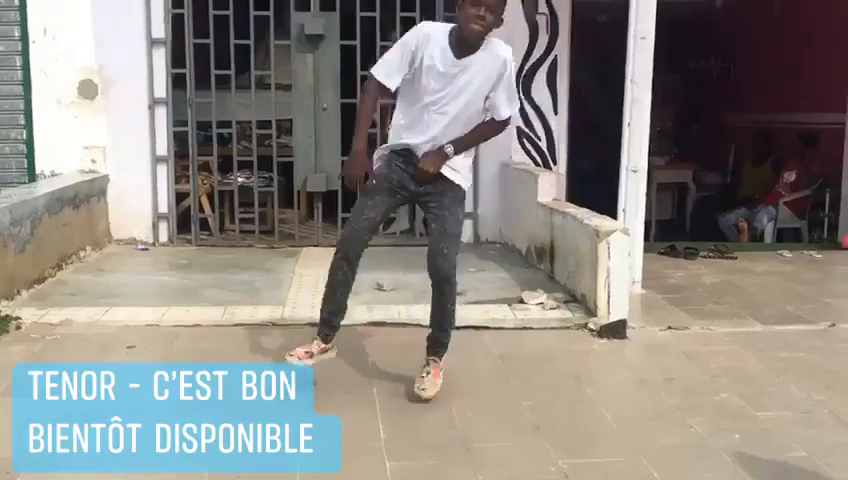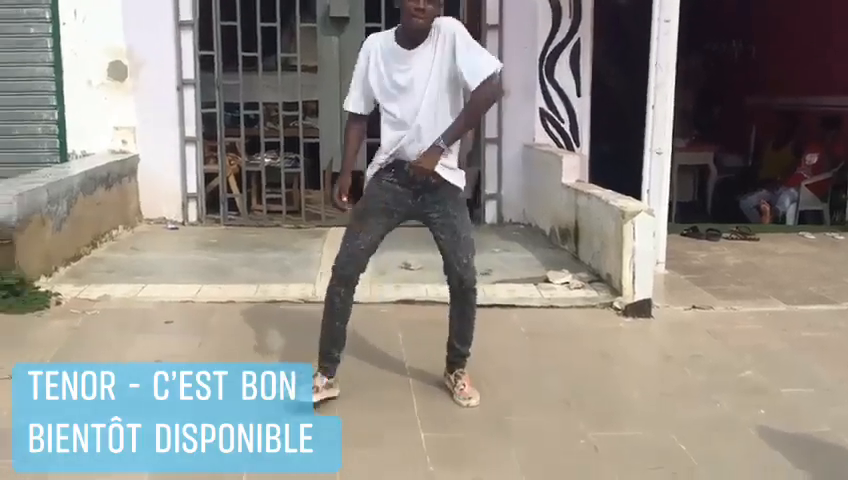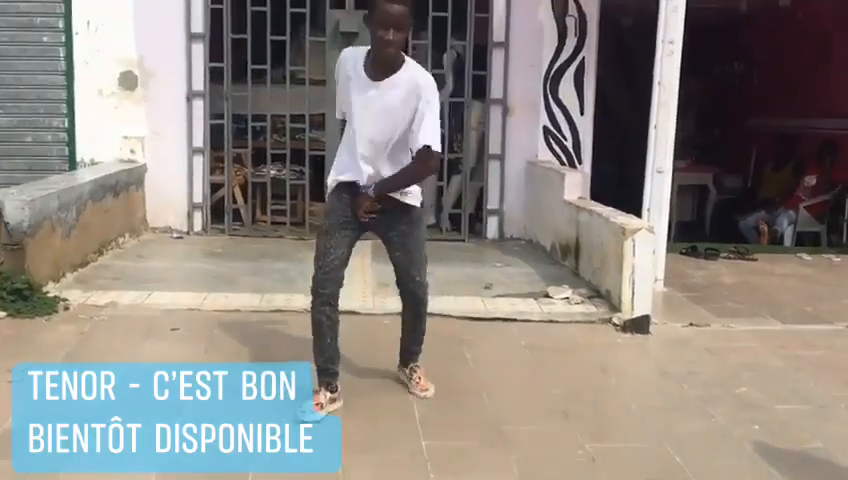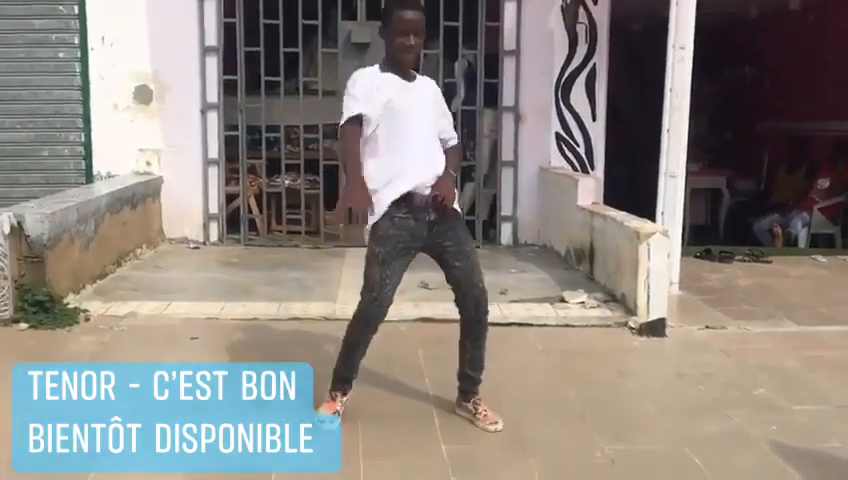
dt=0.5s
person 1, frame 1
left shoulder: (499, 59)
right shoulder: (422, 36)
left elbow: (498, 120)
right elbow: (373, 88)
left wrist: (447, 151)
right wrist: (357, 151)
left hip: (446, 173)
right hip: (398, 159)
left knee: (443, 271)
right knee: (350, 244)
left ankle: (435, 358)
right ankle: (325, 338)
person 1, frame 2
left shoulder: (451, 34)
right shoulder: (375, 46)
left elbow: (491, 87)
right elbow: (357, 114)
left wrist: (440, 146)
right wrist: (346, 172)
left hip: (441, 178)
right hip: (390, 174)
left knee: (463, 275)
right knee: (346, 266)
left ankle: (456, 368)
right ankle: (327, 373)
person 1, frame 3
left shoulder: (420, 84)
right shoulder: (347, 62)
left elbow: (429, 158)
left wrist: (377, 191)
left hip: (397, 197)
right hip: (346, 191)
left knee: (415, 290)
right knee: (324, 287)
left ankle: (409, 364)
right ankle: (328, 387)
person 1, frame 4
left shoulder: (430, 89)
right shoulder: (365, 81)
left elbow: (451, 146)
right elbow: (351, 129)
left wrist: (448, 178)
right wrist: (355, 184)
left hip: (442, 210)
right hip: (396, 212)
left knee: (475, 302)
right knee: (373, 306)
left ankle: (468, 396)
right ankle: (339, 391)
